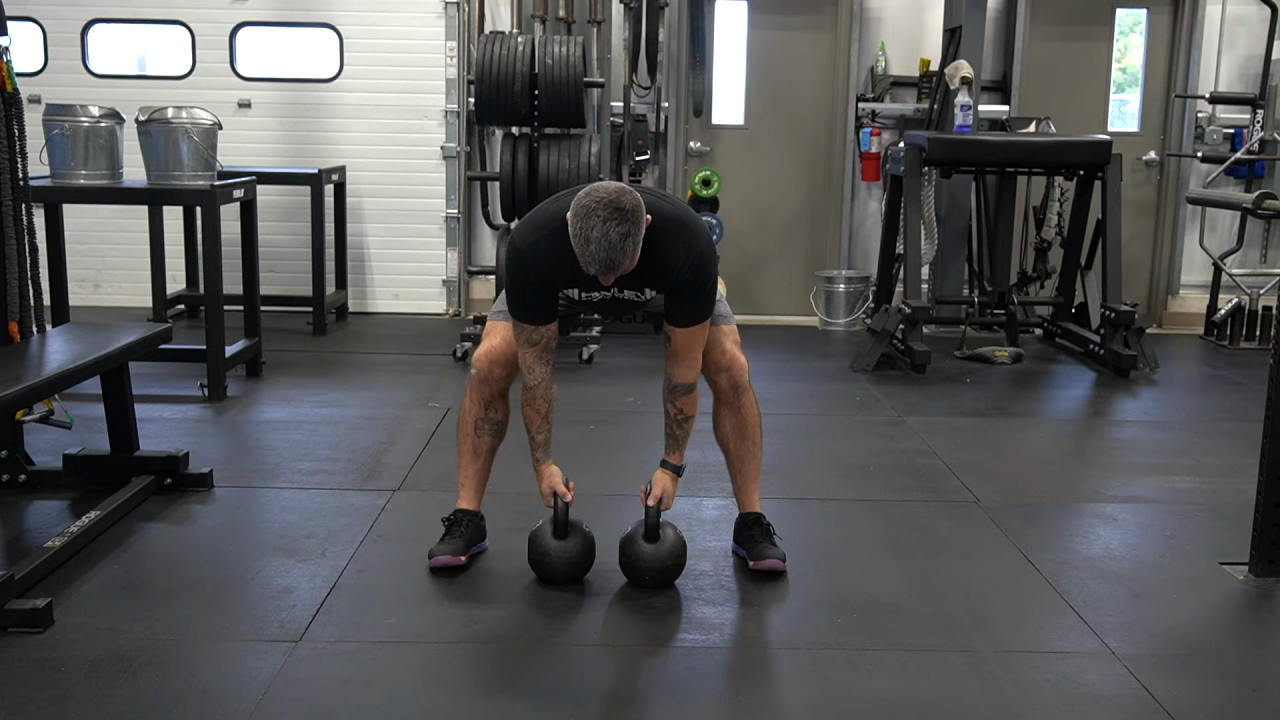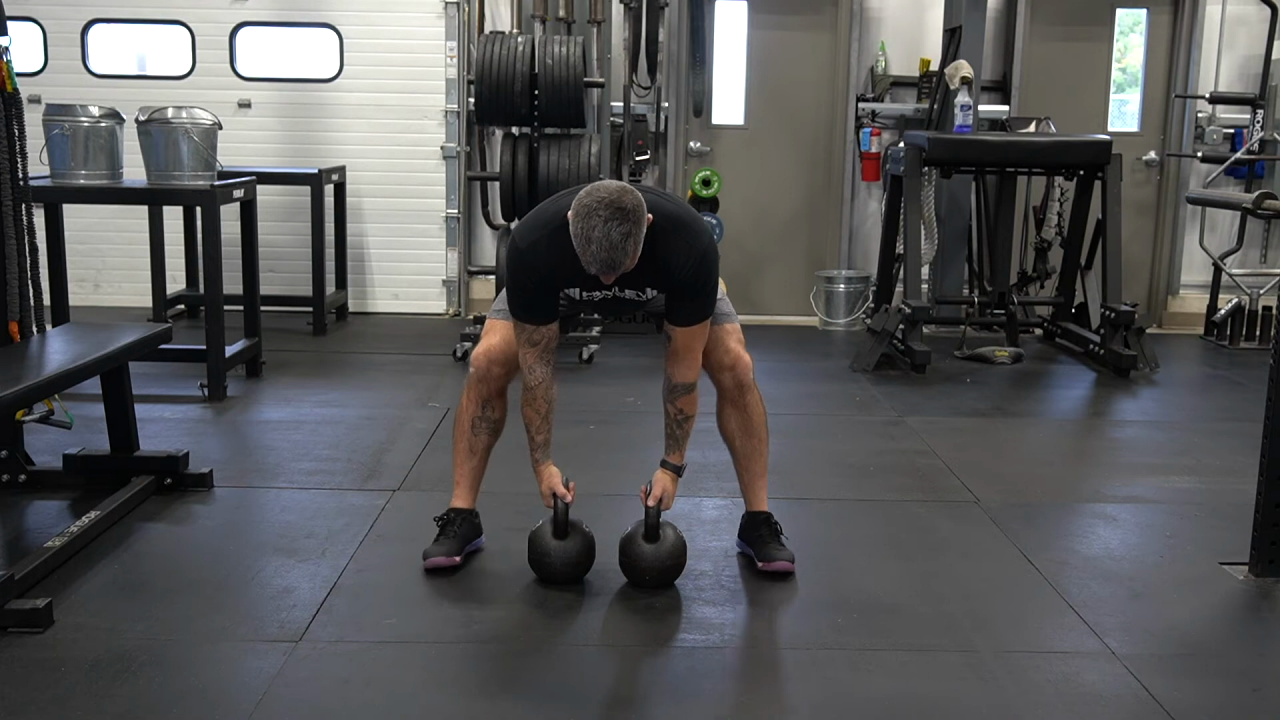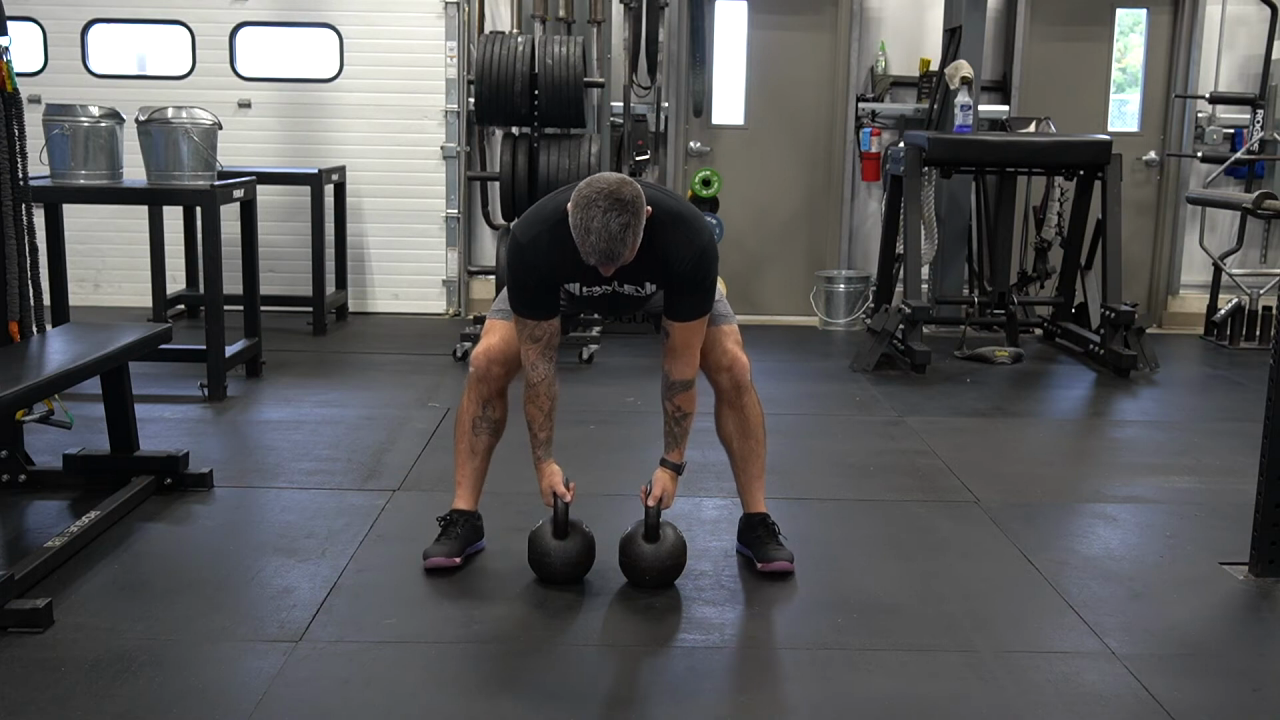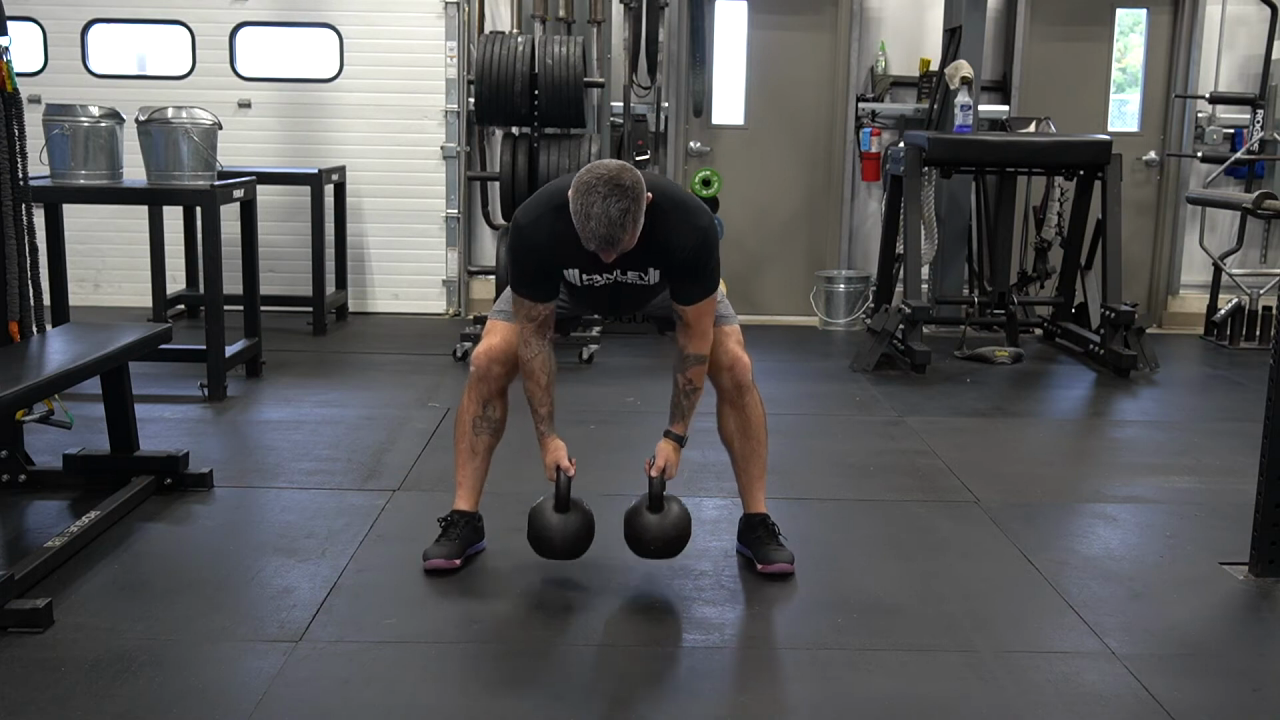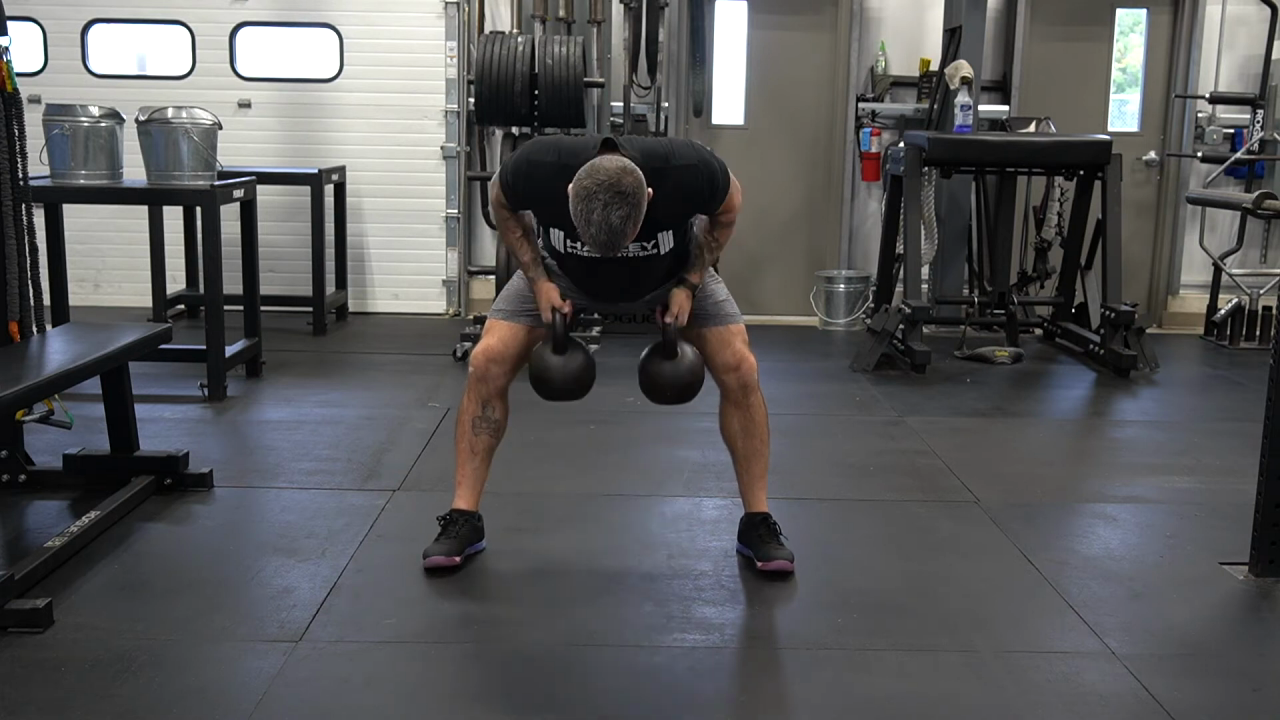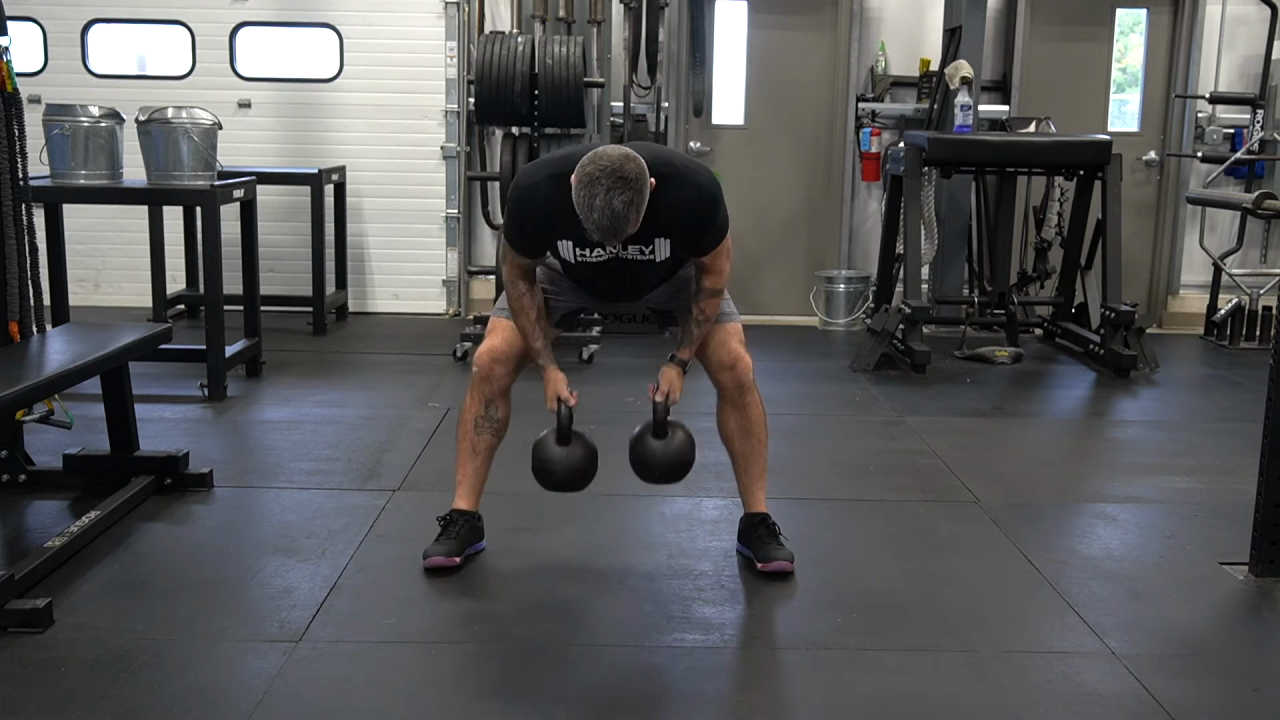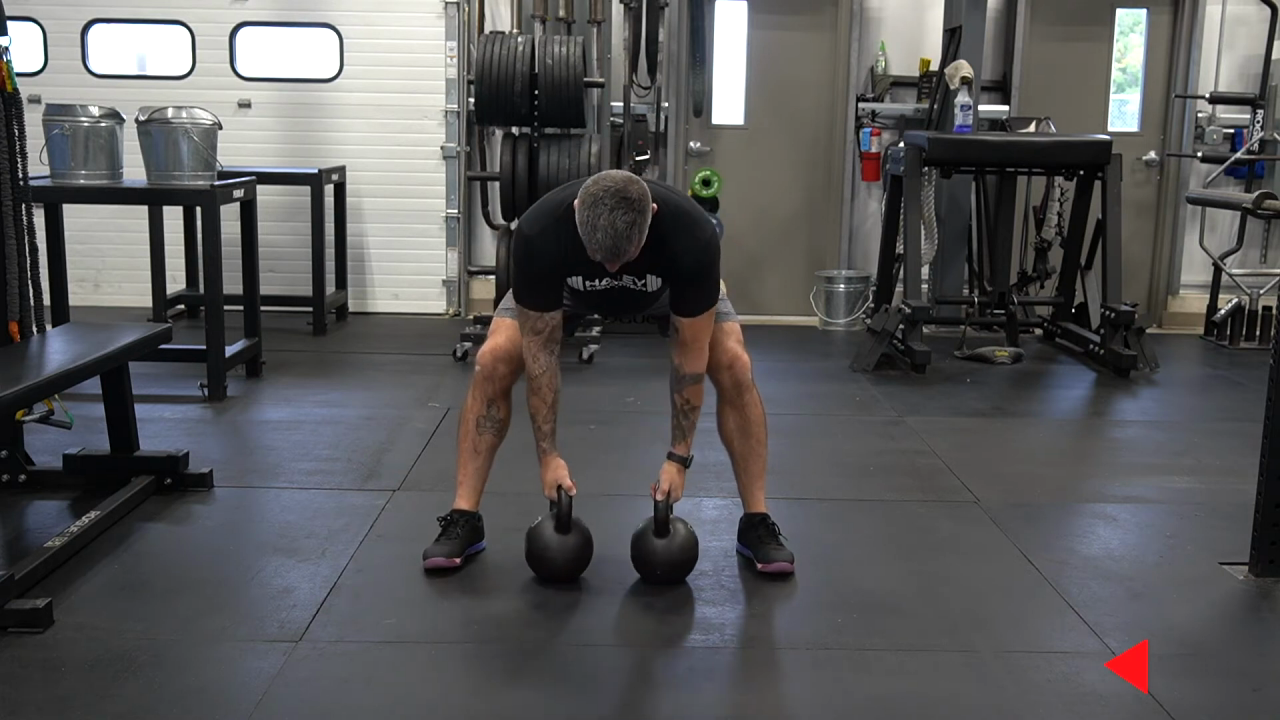
dt=0.4s
person 1, frame 1
left shoulder: (688, 245)
right shoulder: (533, 245)
left elbow: (684, 362)
right elbow: (536, 360)
left wrist: (671, 464)
right wrist: (542, 461)
left hip: (662, 277)
right hip: (561, 283)
left knee: (730, 369)
right knee: (489, 365)
left ankle: (752, 523)
right ankle: (466, 518)
person 1, frame 2
left shoulder: (689, 245)
right shoulder: (533, 245)
left elbow: (684, 361)
right elbow: (536, 361)
left wrist: (672, 464)
right wrist: (542, 462)
left hip: (662, 282)
right hip: (561, 283)
left knee: (735, 368)
right knee: (487, 364)
left ankle: (758, 522)
right ankle: (461, 517)
person 1, frame 3
left shoulder: (689, 240)
right shoulder: (533, 240)
left elbow: (681, 359)
right elbow: (538, 358)
left wrist: (672, 462)
right wrist: (543, 459)
left hip: (661, 281)
right hip: (560, 280)
left knee: (732, 369)
right knee: (487, 364)
left ankle: (756, 523)
right ankle: (463, 519)
person 1, frame 4
left shoulder: (689, 225)
right shoulder: (535, 225)
left elbow: (695, 338)
right elbow: (534, 337)
left wrist: (674, 436)
right wrist: (547, 436)
left hip: (664, 281)
right hip: (565, 282)
left knee: (735, 370)
right knee: (488, 363)
left ankle: (757, 523)
right ankle: (464, 519)
person 1, frame 5
left shoulder: (688, 170)
right shoulder: (538, 168)
left elbow: (727, 206)
right elbow: (502, 202)
left wrist: (690, 282)
right wrist: (538, 279)
left hip: (669, 273)
right hip: (564, 272)
left knee: (740, 370)
right knee: (487, 364)
left ankle: (757, 523)
right ankle: (463, 518)
person 1, frame 6
left shoulder: (691, 186)
right shoulder: (537, 187)
left elbow: (714, 272)
right elbow: (518, 272)
left wrist: (679, 360)
right wrist: (547, 366)
left hip: (669, 272)
right hip: (564, 270)
left knee: (735, 368)
right knee: (491, 362)
left ankle: (757, 523)
right ankle: (463, 519)
person 1, frame 7
left shoulder: (691, 235)
right shoulder: (539, 232)
left elbow: (691, 351)
right elbow: (540, 348)
left wrist: (678, 457)
right wrist: (548, 454)
left hip: (664, 282)
right hip: (569, 283)
left knee: (734, 367)
right knee: (494, 362)
left ankle: (757, 523)
right ankle: (463, 519)
